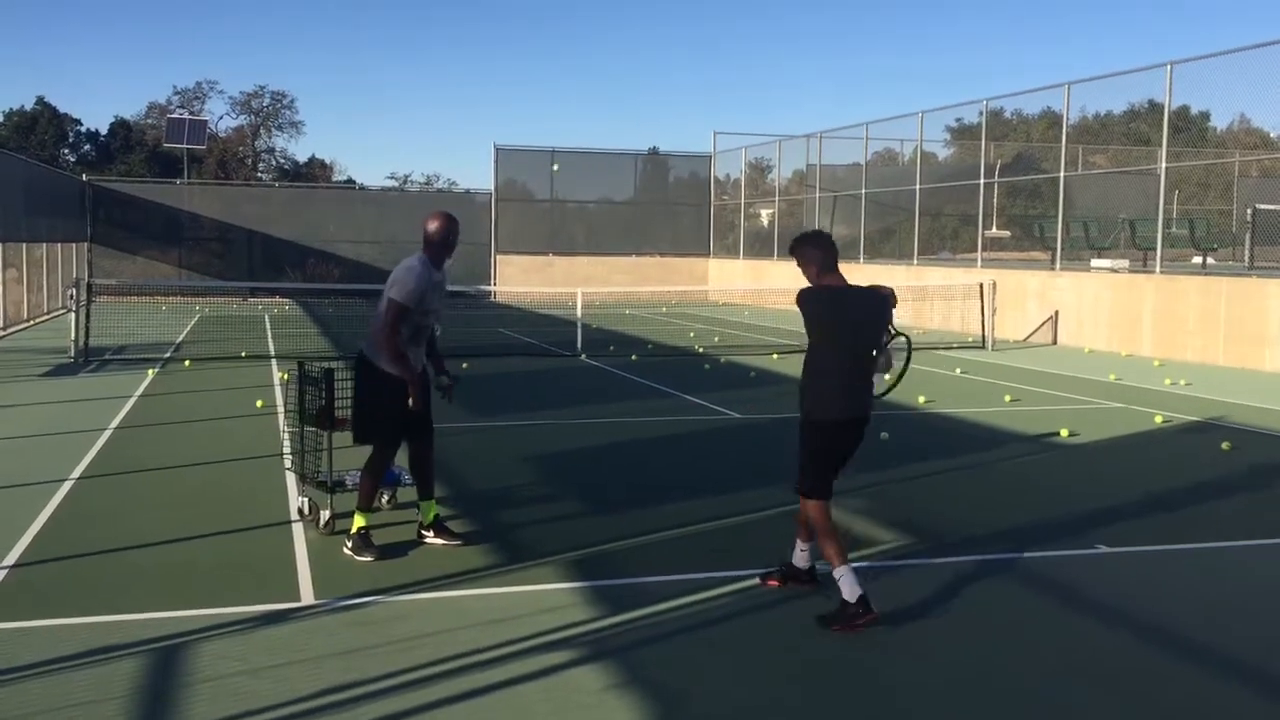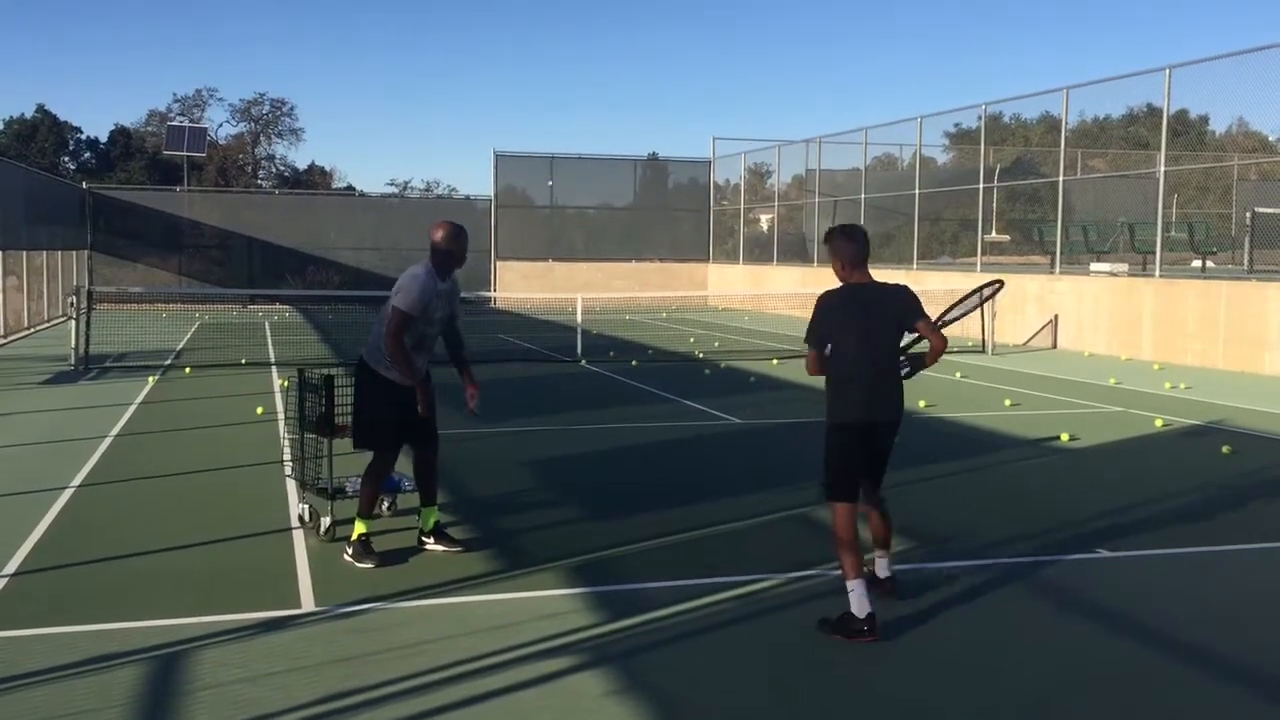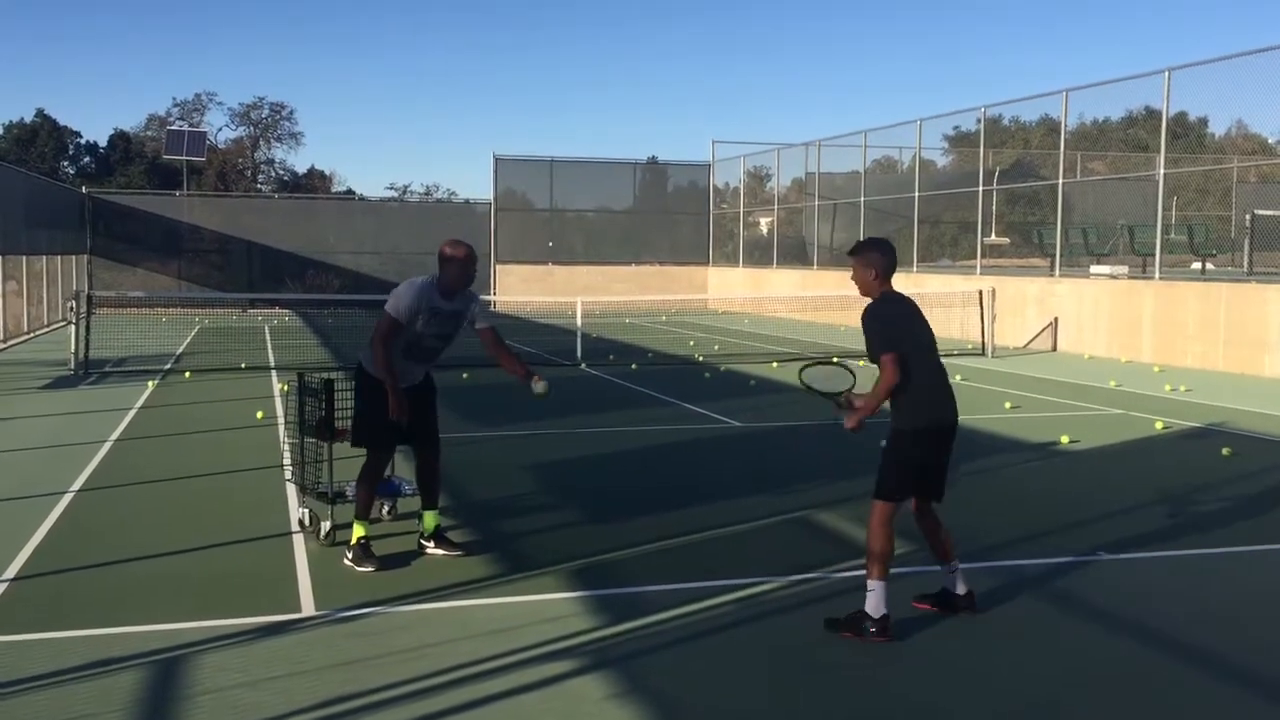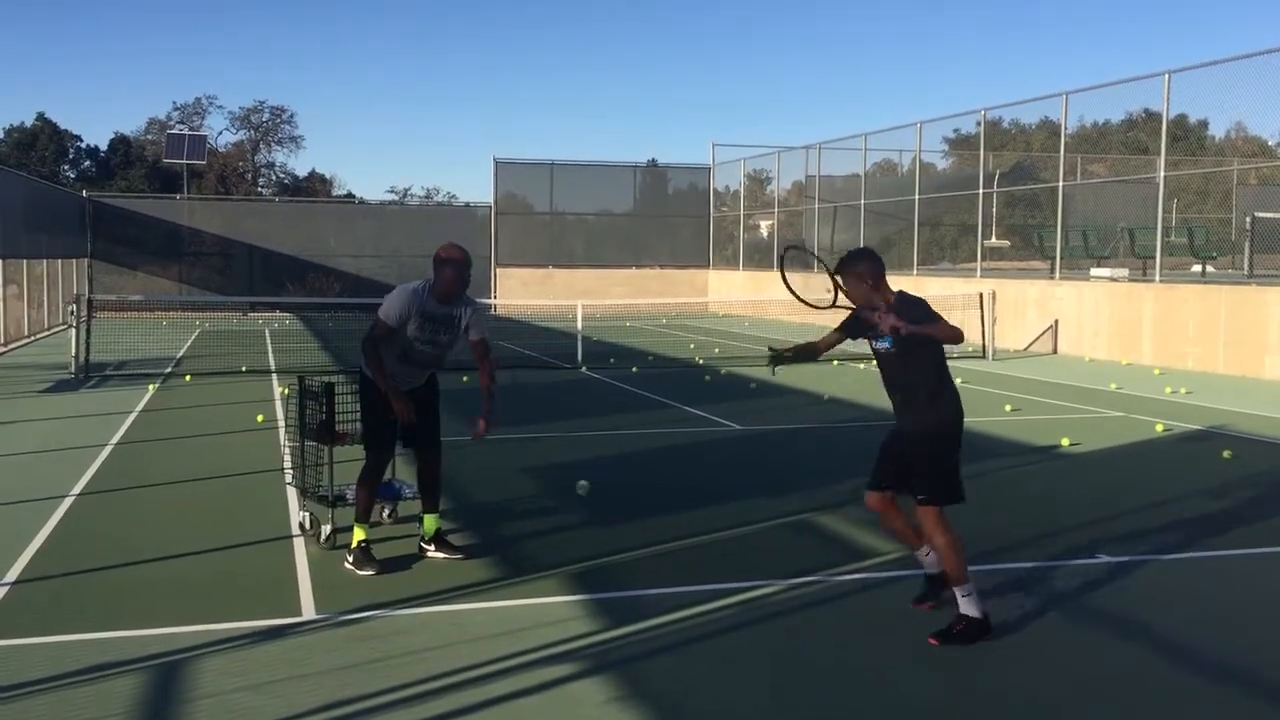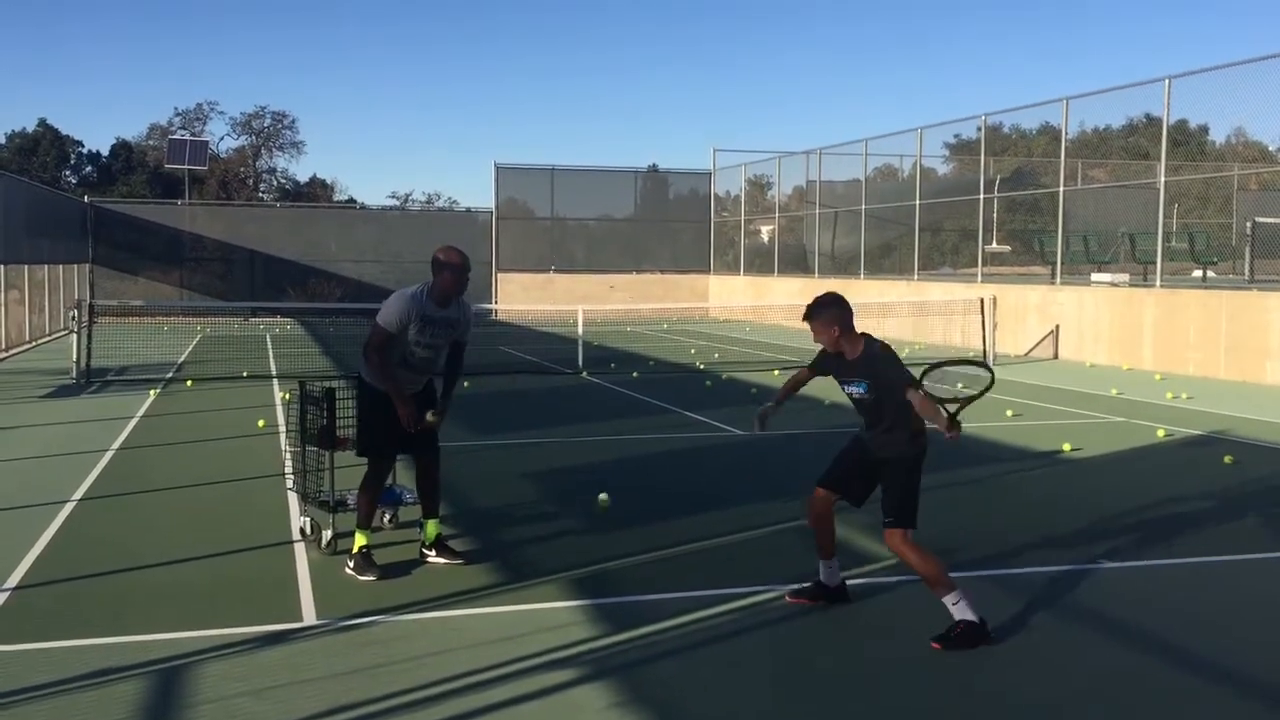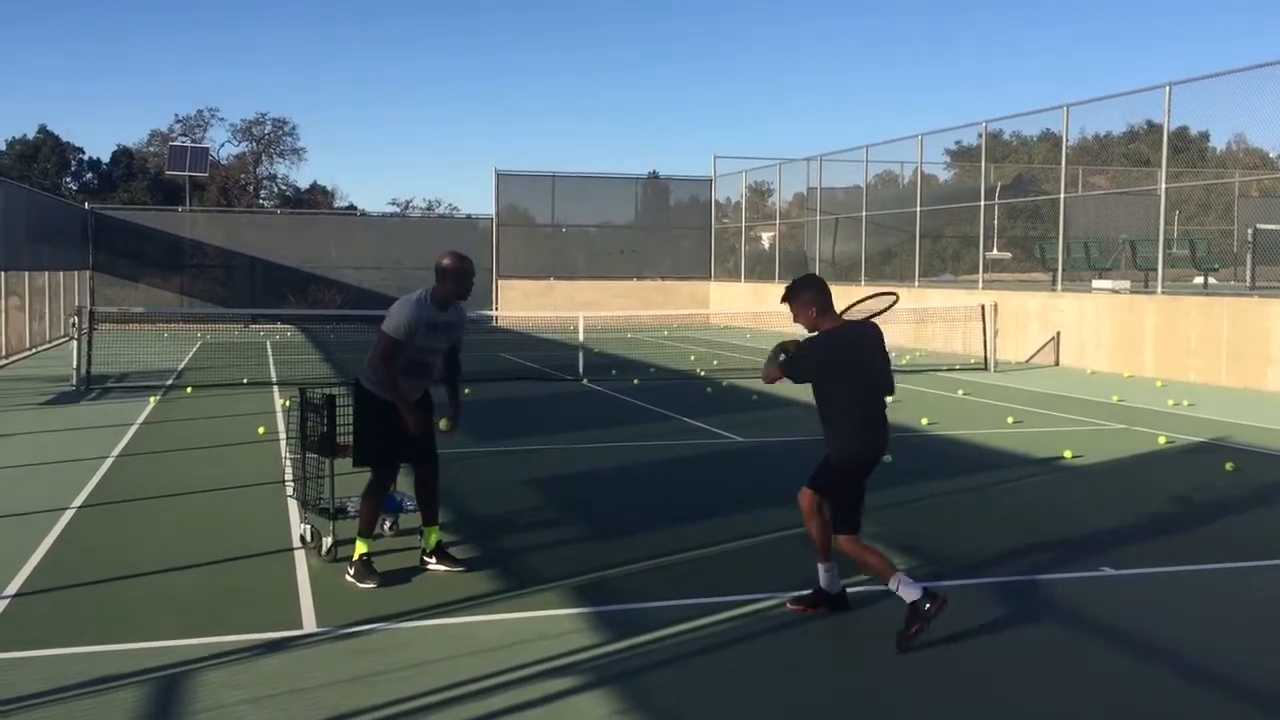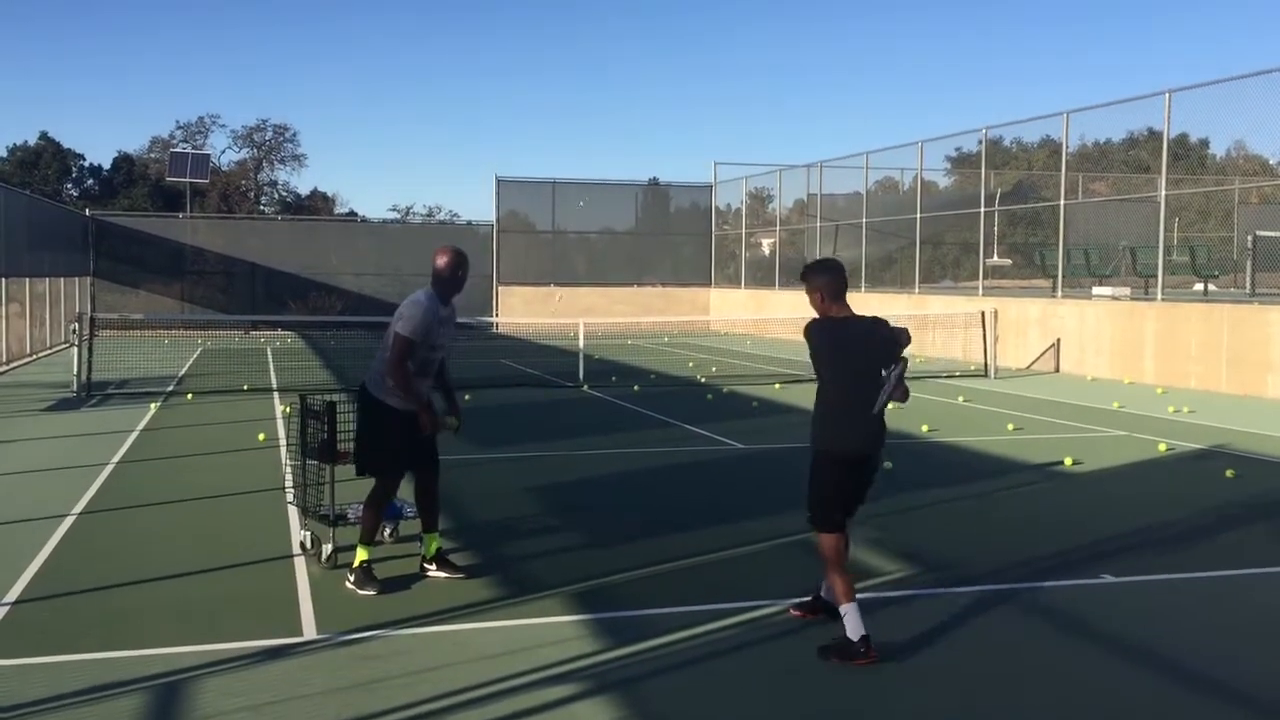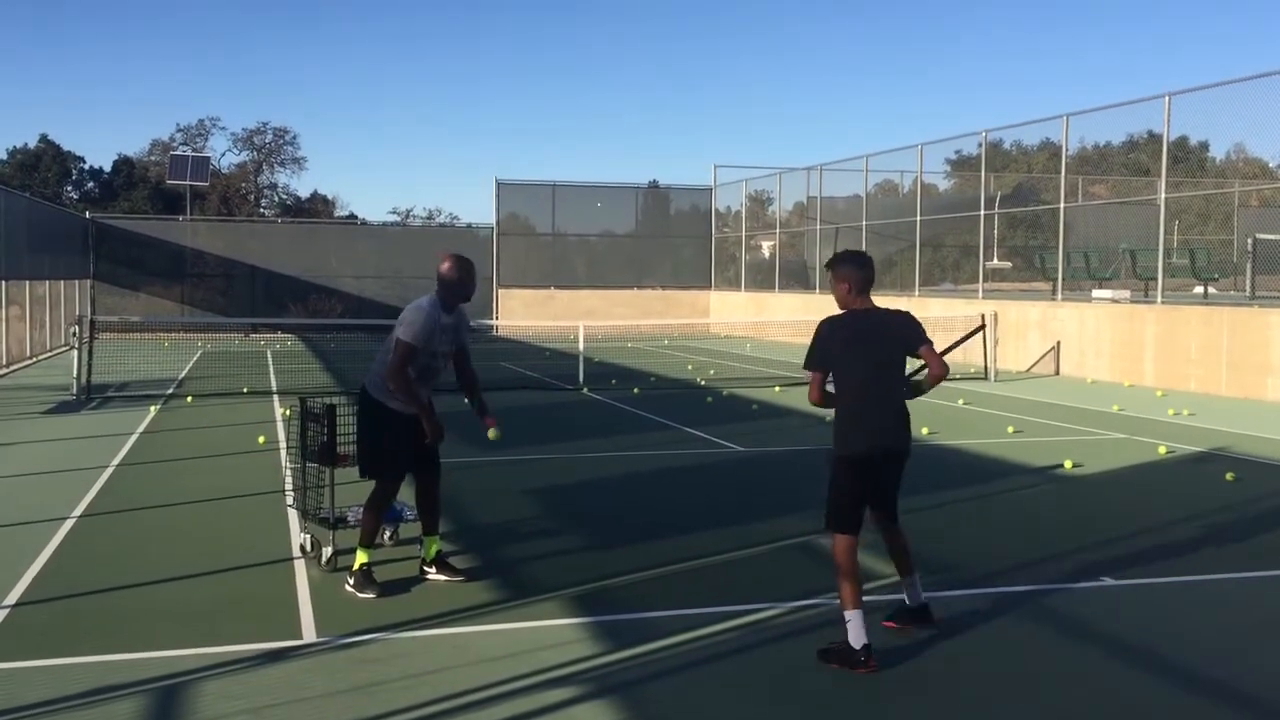
dt=0.3s
person 1, frame 1
left shoulder: (810, 299)
right shoulder: (875, 300)
right elbow: (881, 360)
left hip: (824, 414)
right hip: (857, 412)
left knee: (814, 503)
right knee: (811, 487)
left ankle: (855, 600)
right ankle: (800, 565)
person 1, frame 2
left shoulder: (830, 303)
right shoulder: (899, 296)
left elbow: (814, 366)
right elbow: (938, 343)
left hip: (847, 416)
right hip: (887, 413)
left knee: (842, 509)
right knee: (870, 492)
left ankle: (860, 615)
right ankle: (882, 573)
person 1, frame 3
left shoulder: (876, 313)
right shoulder: (907, 308)
left elbow: (891, 376)
left wrist: (861, 414)
right wrist: (865, 398)
left hip: (914, 423)
right hip: (941, 418)
left knee: (882, 510)
right knee: (922, 505)
left ankle: (873, 615)
right ankle: (958, 590)
person 1, frame 4
left shoulder: (912, 307)
right shoulder: (865, 314)
left elbow: (954, 336)
right elbow: (823, 346)
left wrist: (904, 327)
right wrist: (786, 355)
left hip: (938, 423)
right hip: (908, 423)
left knee: (930, 516)
right knee: (878, 500)
left ankle: (974, 615)
right ankle: (936, 568)
person 1, frame 5
left shoulder: (882, 360)
right shoulder: (835, 355)
left elbow: (918, 397)
right elbow: (803, 375)
left wrist: (943, 421)
right wrist: (774, 403)
left hip: (902, 450)
right hip: (871, 440)
left knee: (897, 539)
right knee: (819, 501)
left ankle: (969, 620)
right ankle: (830, 583)
person 1, frame 6
left shoulder: (811, 351)
right shoulder: (870, 332)
left elbow: (769, 376)
right elbow: (887, 389)
left wrist: (778, 351)
left hip: (850, 450)
right hip: (871, 440)
left knee: (846, 540)
right knee: (809, 500)
left ankle: (918, 598)
right ankle: (830, 588)
person 1, frame 7
left shoulder: (816, 332)
right shoulder: (879, 331)
right elbow: (900, 367)
left hip: (832, 448)
right hip: (870, 445)
left knee: (829, 536)
right knee: (836, 522)
left ankle: (857, 639)
right ankle: (829, 597)
person 1, frame 8
left shoulder: (830, 329)
right shoulder: (902, 322)
left elbow: (815, 395)
right elbow: (939, 370)
right wrist: (910, 391)
left hip: (854, 447)
right hip: (895, 442)
left knee: (842, 541)
right knee: (887, 522)
left ankle: (858, 646)
right ankle: (916, 602)
person 2, frame 1
left shoulder: (437, 274)
right shoulder: (414, 273)
right elbow: (388, 331)
left wrist: (438, 368)
right wrist: (412, 381)
left hip: (412, 370)
right hip: (383, 372)
left knee: (423, 442)
right knee: (386, 449)
left ankle: (428, 521)
right ankle: (357, 531)
person 2, frame 2
left shoulder: (451, 287)
right shoulder: (417, 283)
left elbow: (452, 337)
right elbow: (392, 339)
left wrist: (469, 381)
right wrist: (422, 387)
left hip: (415, 376)
right hip: (381, 377)
left knee: (427, 447)
right knee: (385, 456)
left ankle: (429, 526)
right ankle: (359, 536)
person 2, frame 3
left shoulder: (469, 303)
right shoulder: (413, 292)
left elbow: (496, 346)
right elbow: (378, 341)
left wrist: (528, 376)
right wrist: (393, 392)
left hip: (417, 380)
right hip: (378, 379)
left knee: (429, 452)
right knee: (379, 457)
left ankle: (429, 532)
right ankle: (357, 541)
person 2, frame 4
left shoulder: (469, 310)
right shoulder: (406, 298)
left elbow: (484, 361)
right elbow: (370, 345)
left wrist: (486, 411)
right wrist: (393, 395)
left hip: (422, 385)
right hip: (381, 384)
left knee: (431, 454)
right knee: (379, 458)
left ankle: (431, 536)
right ankle: (358, 545)
person 2, frame 5
left shoulder: (463, 312)
right shoulder: (405, 302)
left elbow: (455, 357)
right elbow: (371, 351)
left wrist: (445, 399)
right wrist: (399, 399)
left hip: (420, 390)
right hip: (380, 389)
left knee: (429, 461)
right knee: (380, 466)
left ankle: (431, 540)
right ankle: (358, 550)
person 2, frame 6
left shoulder: (458, 315)
right shoulder: (410, 309)
left elbow: (451, 360)
right elbow: (380, 362)
left wrist: (454, 401)
right wrist: (405, 410)
left hip: (417, 396)
right hip: (378, 396)
left knee: (428, 467)
right knee: (384, 475)
left ankle: (431, 547)
right ankle: (359, 558)
person 2, frame 7
left shoulder: (446, 309)
right shoulder: (419, 308)
right elbow: (395, 365)
left wrist: (450, 401)
right wrist: (424, 410)
left hip: (415, 403)
right hip: (384, 404)
left knee: (429, 474)
right knee: (388, 482)
left ankle: (431, 554)
right ankle: (359, 565)
person 2, frame 8
left shoulder: (458, 319)
right shoulder: (422, 315)
left elbow: (463, 370)
right elbow: (397, 372)
left wrist: (483, 411)
right wrist: (428, 418)
left hip: (417, 406)
right hip: (385, 405)
left knee: (430, 478)
right knee: (389, 485)
left ankle: (432, 556)
right ankle: (360, 568)
